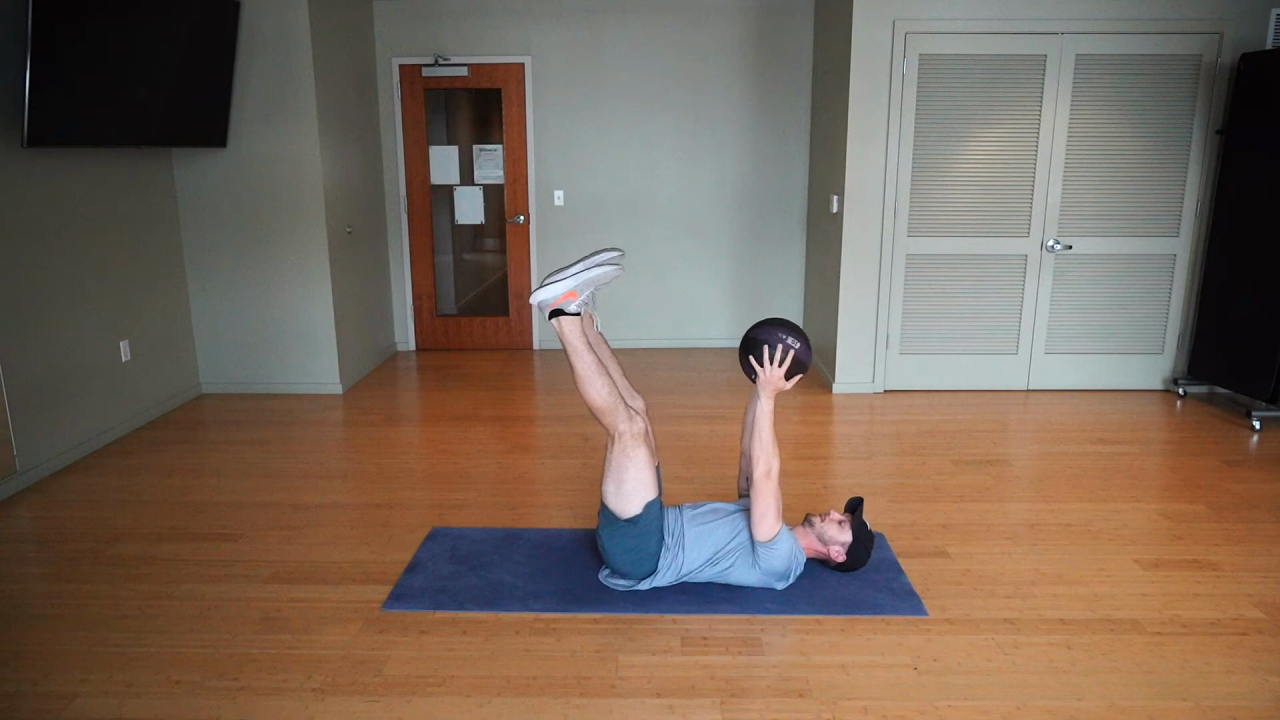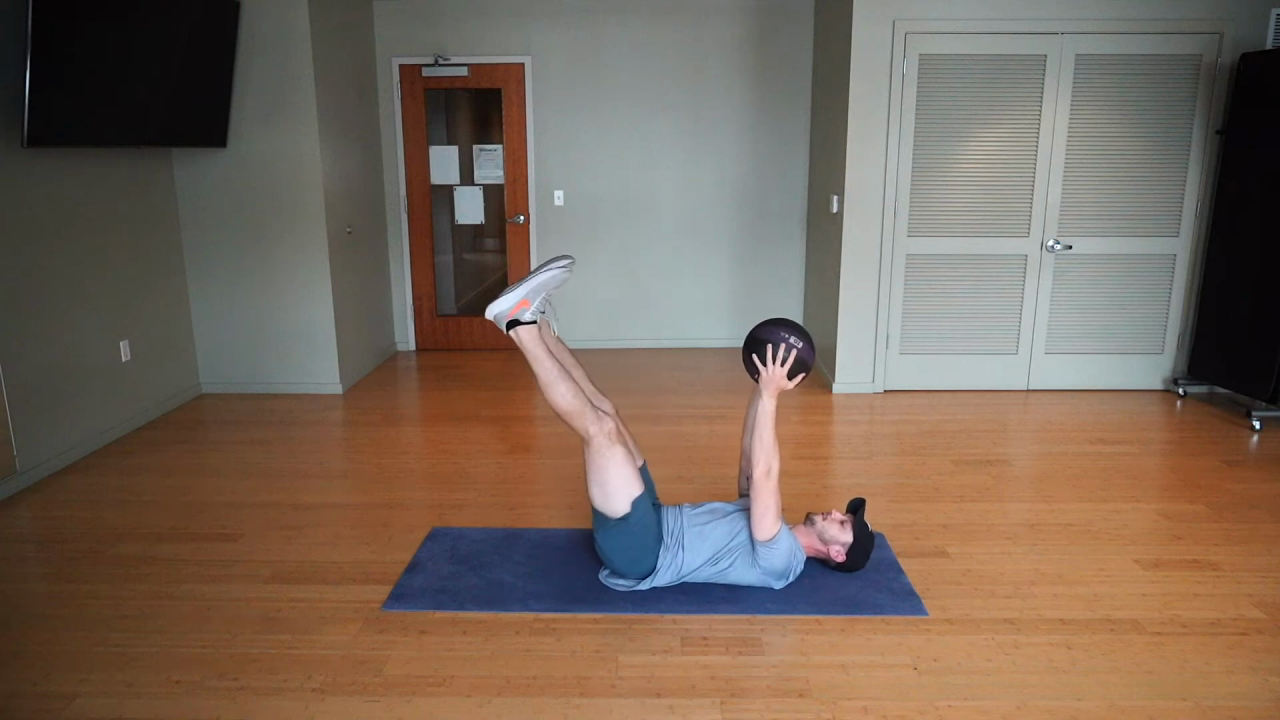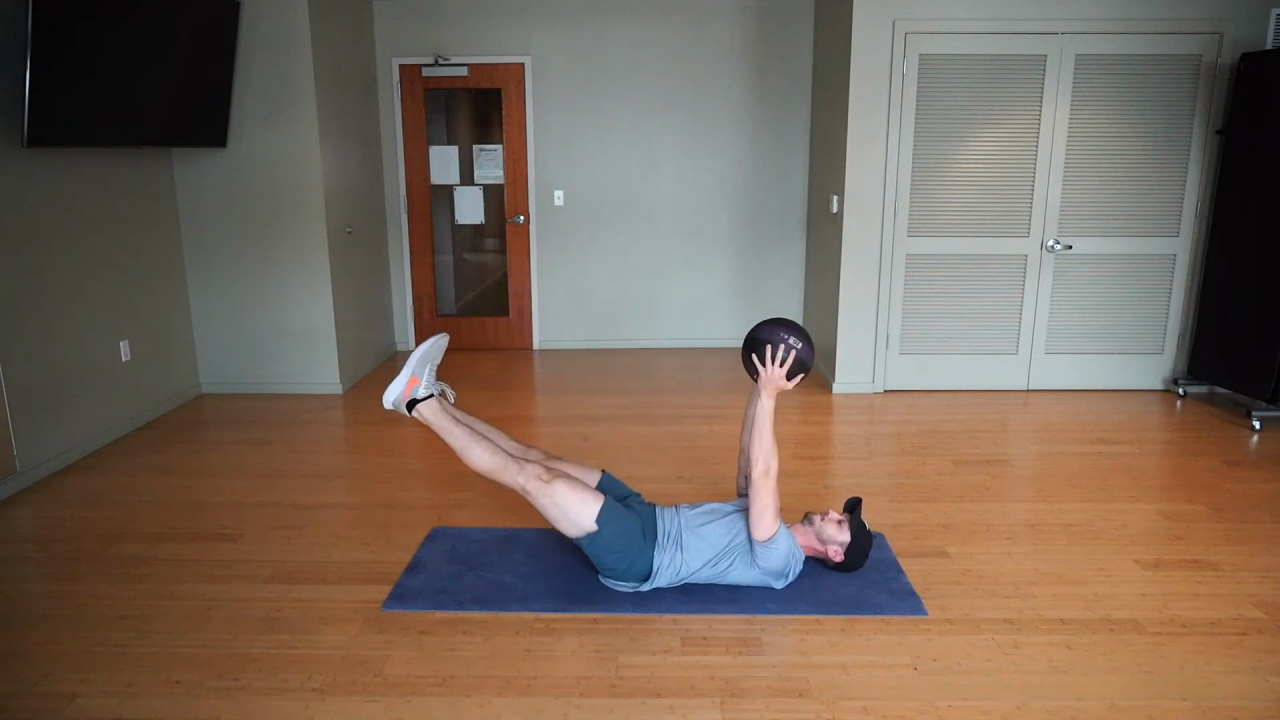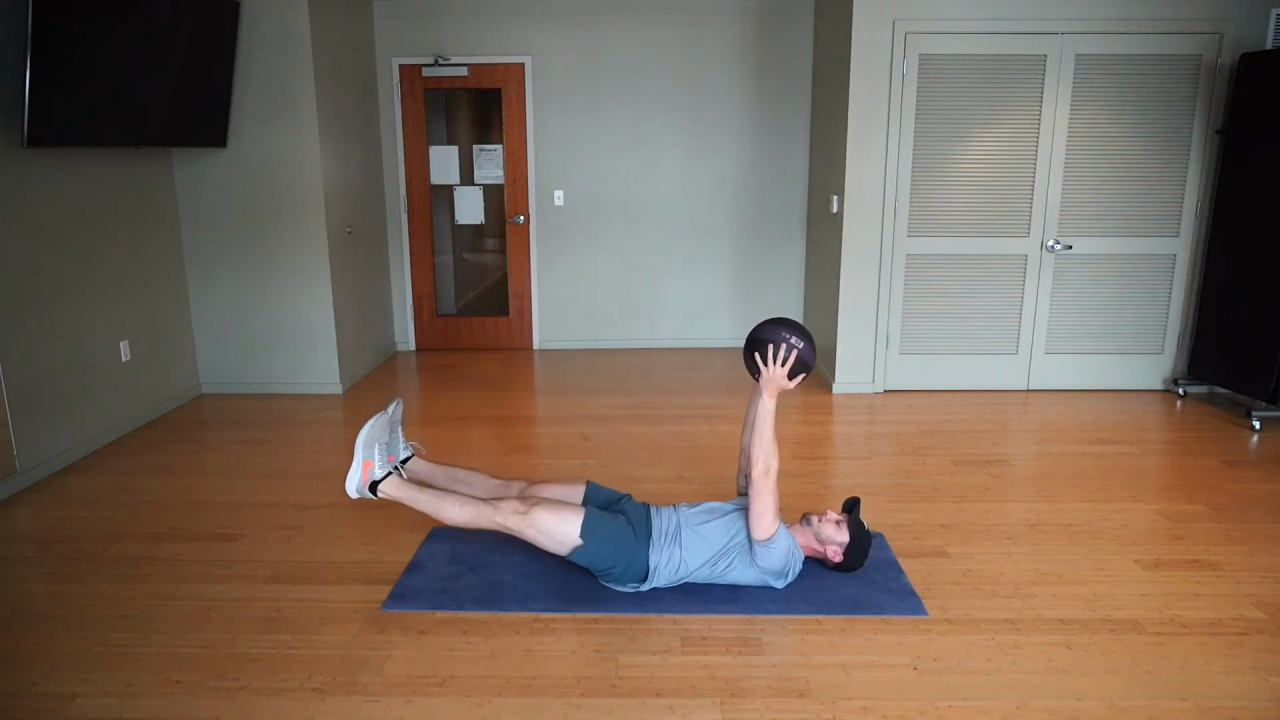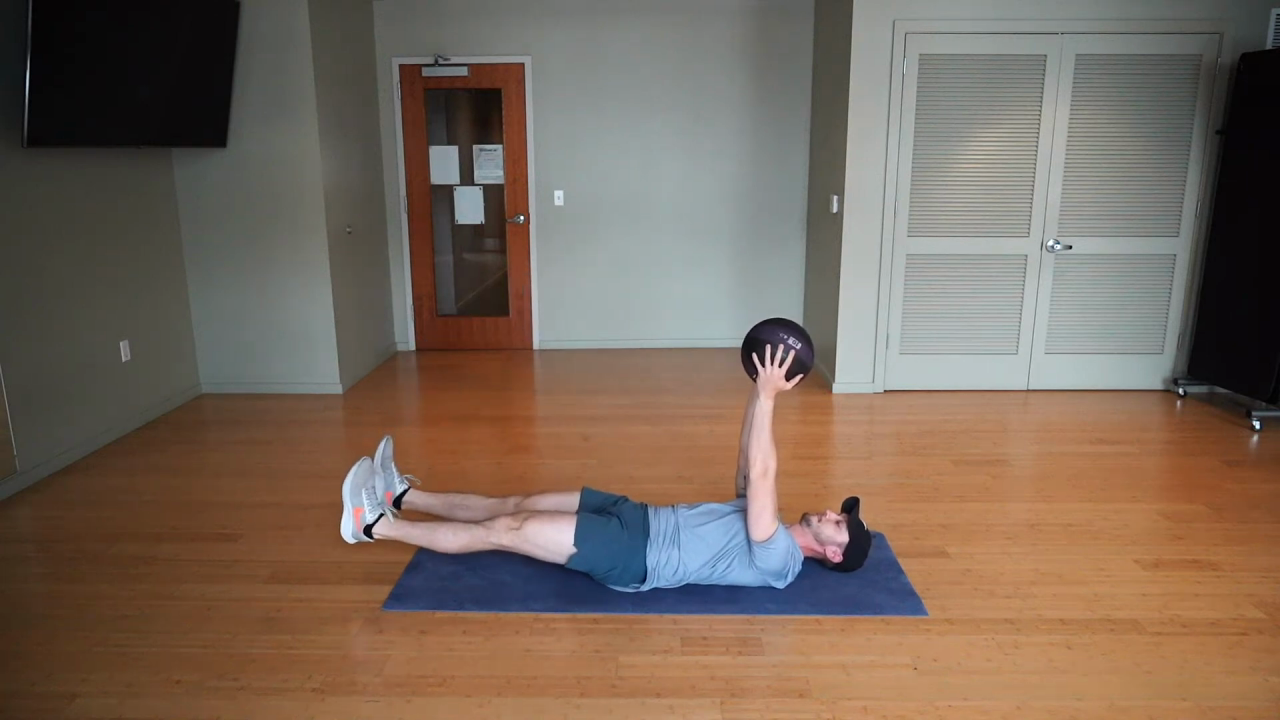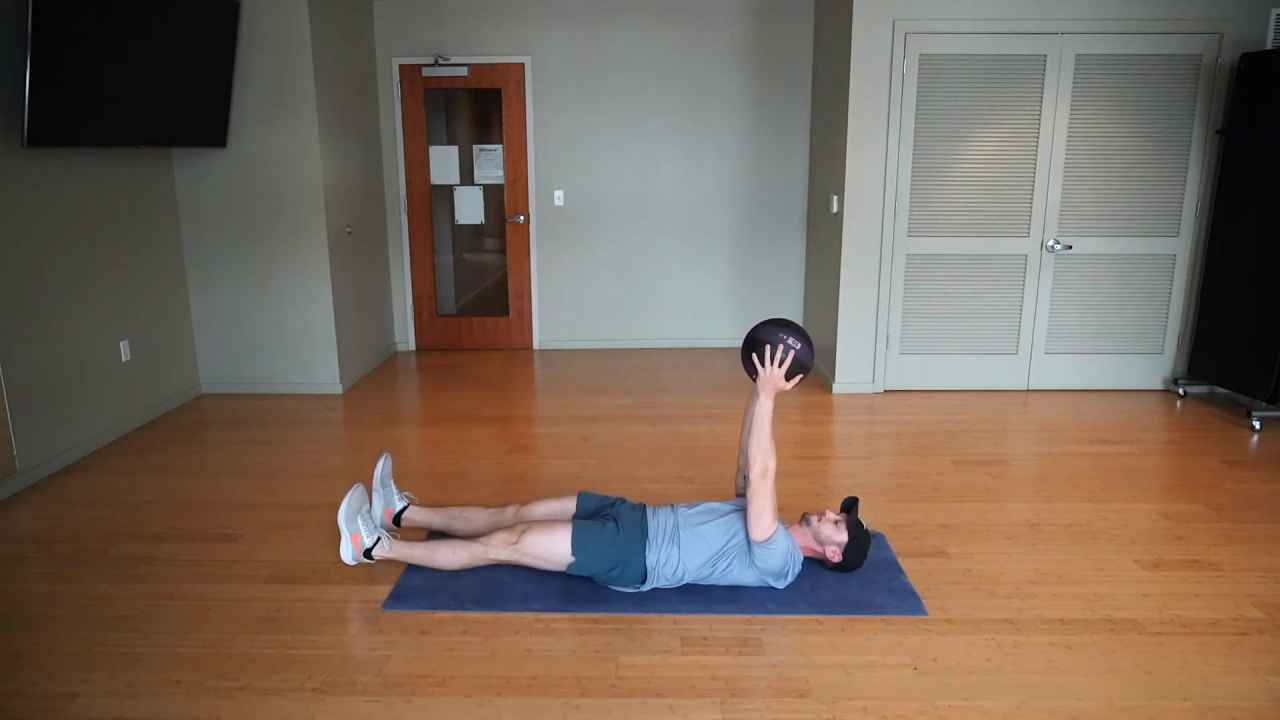
dt=0.7s
person 1, frame 1
left shoulder: (780, 560)
right shoulder: (770, 527)
left elbow: (764, 475)
right elbow: (750, 469)
left wrist: (767, 397)
right wrist: (761, 390)
left hip: (637, 553)
right hip: (656, 533)
left knee: (627, 426)
right knee: (632, 409)
left ankle: (566, 312)
right ankle: (575, 312)
person 1, frame 2
left shoulder: (780, 559)
right shoulder: (769, 532)
left elbow: (764, 475)
right elbow: (750, 469)
left wrist: (769, 397)
right wrist: (764, 392)
left hip: (639, 555)
right hip: (655, 526)
left knee: (599, 427)
right knee: (604, 414)
left ankle: (522, 325)
right ankle: (534, 323)
person 1, frame 3
left shoulder: (780, 559)
right shoulder: (771, 529)
left elbow: (764, 475)
right elbow: (749, 468)
left wrist: (769, 397)
right wrist: (760, 391)
left hip: (637, 554)
right hip: (646, 521)
left knee: (530, 475)
right knee: (538, 459)
left ankle: (422, 404)
right ankle: (435, 404)
person 1, frame 4
left shoulder: (778, 559)
right shoulder: (770, 528)
left elbow: (763, 475)
right elbow: (750, 465)
left wrist: (770, 396)
right wrist: (761, 391)
left hip: (635, 554)
right hip: (639, 519)
left knee: (509, 512)
right knee: (521, 491)
left ankle: (385, 483)
right ankle: (406, 466)
person 1, frame 5
left shoulder: (776, 560)
right shoulder: (767, 527)
left elbow: (762, 475)
right elbow: (747, 467)
left wrist: (767, 397)
right wrist: (758, 392)
left hip: (633, 555)
right hip: (638, 520)
left knee: (505, 531)
right knee: (516, 505)
left ankle: (378, 526)
right ankle: (404, 496)
person 1, frame 6
left shoulder: (777, 560)
right shoulder: (766, 527)
left elbow: (761, 476)
right elbow: (748, 469)
left wrist: (767, 397)
right wrist: (760, 394)
left hip: (633, 556)
right hip: (636, 520)
left knee: (504, 544)
right knee: (515, 515)
left ankle: (378, 547)
right ankle: (403, 512)
